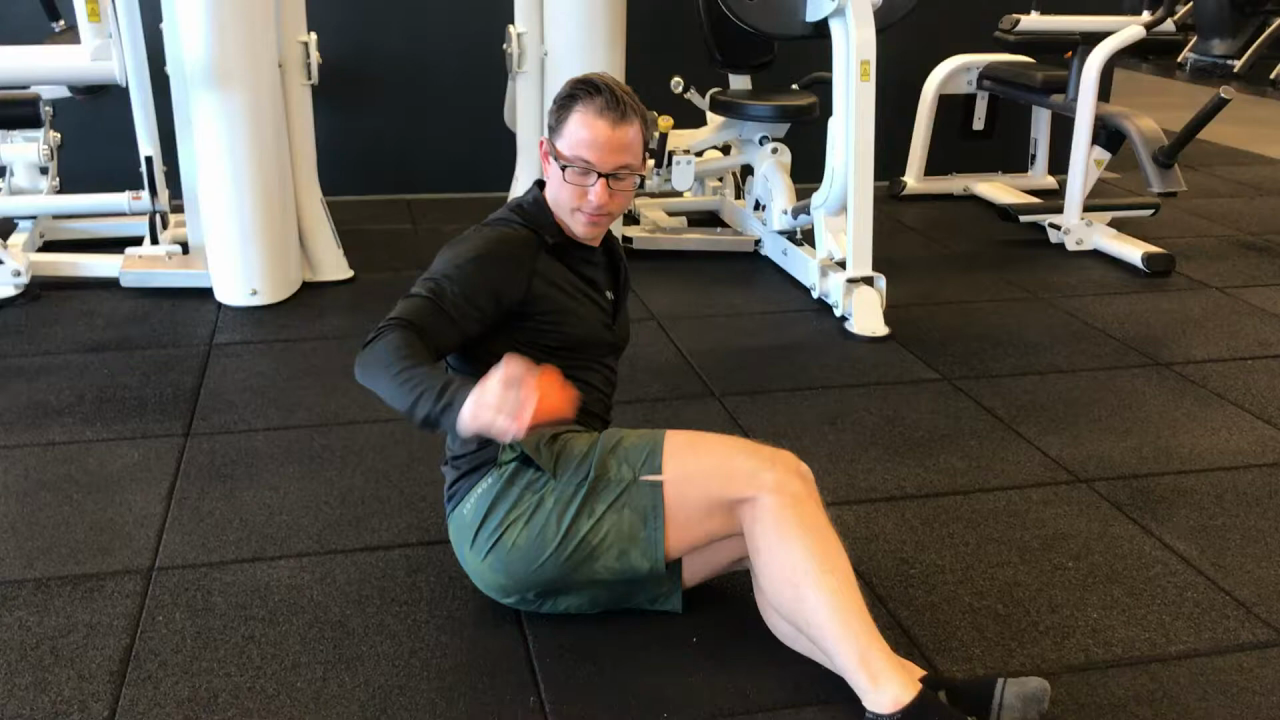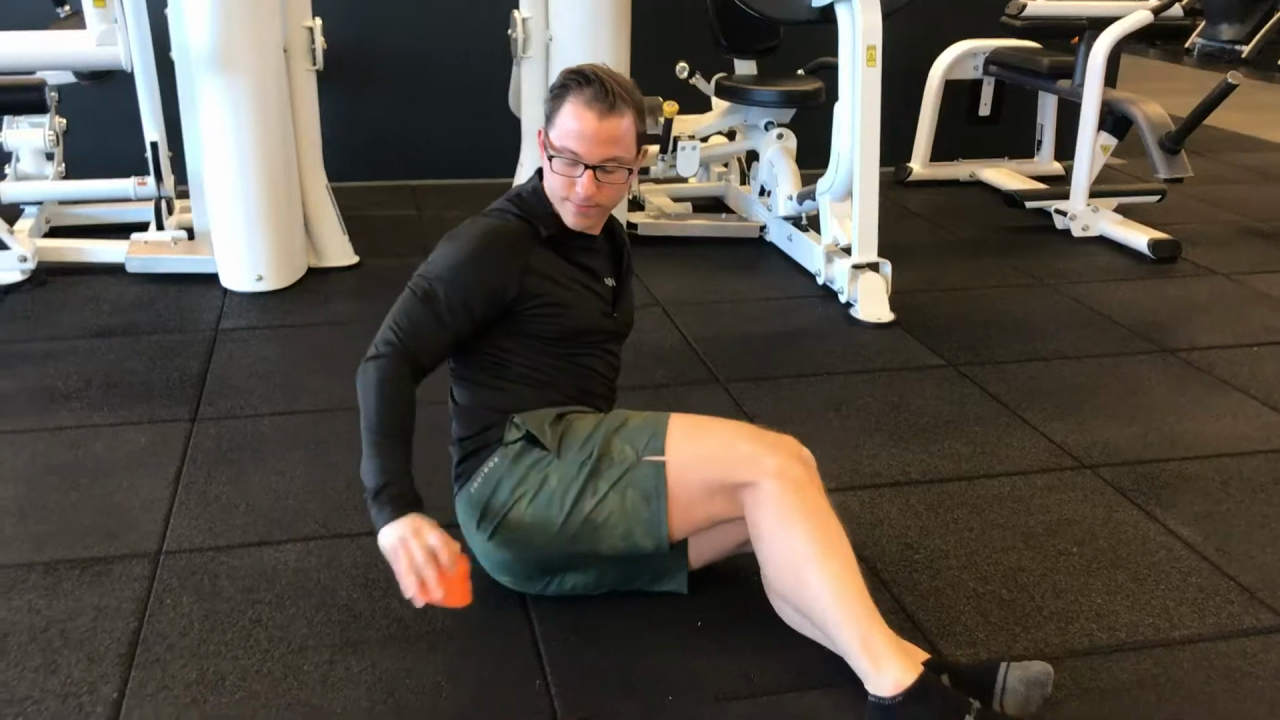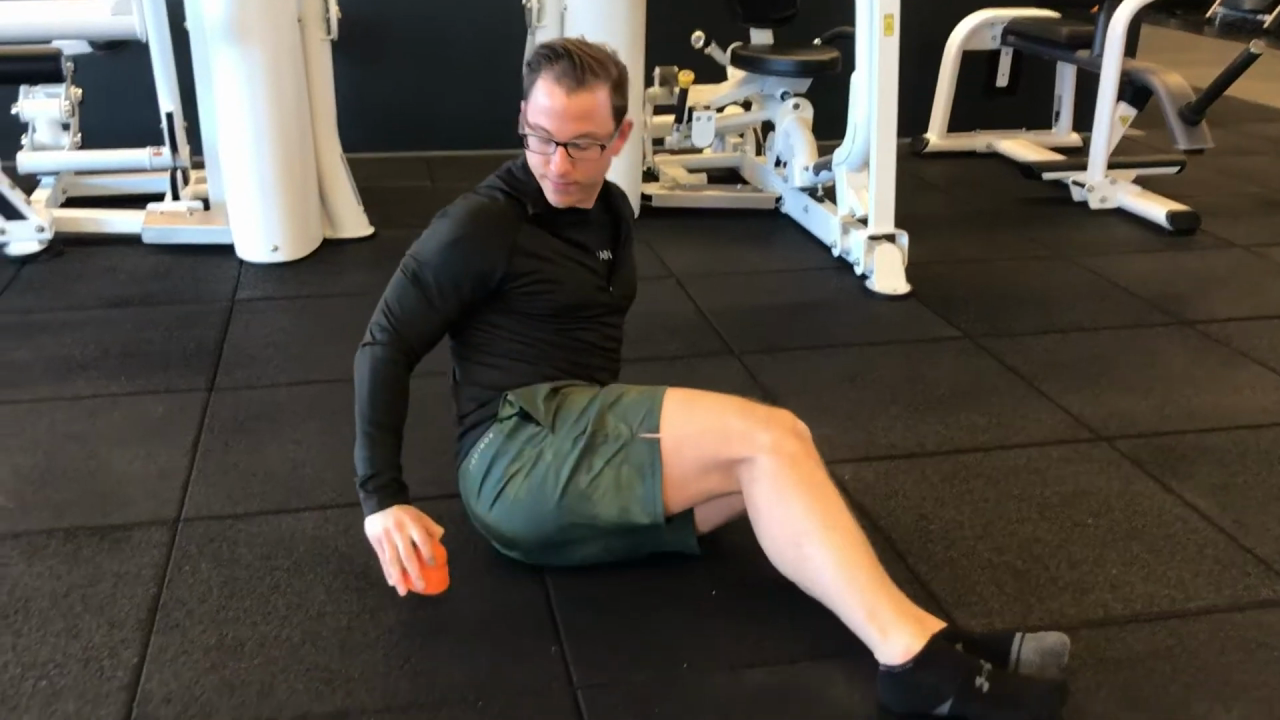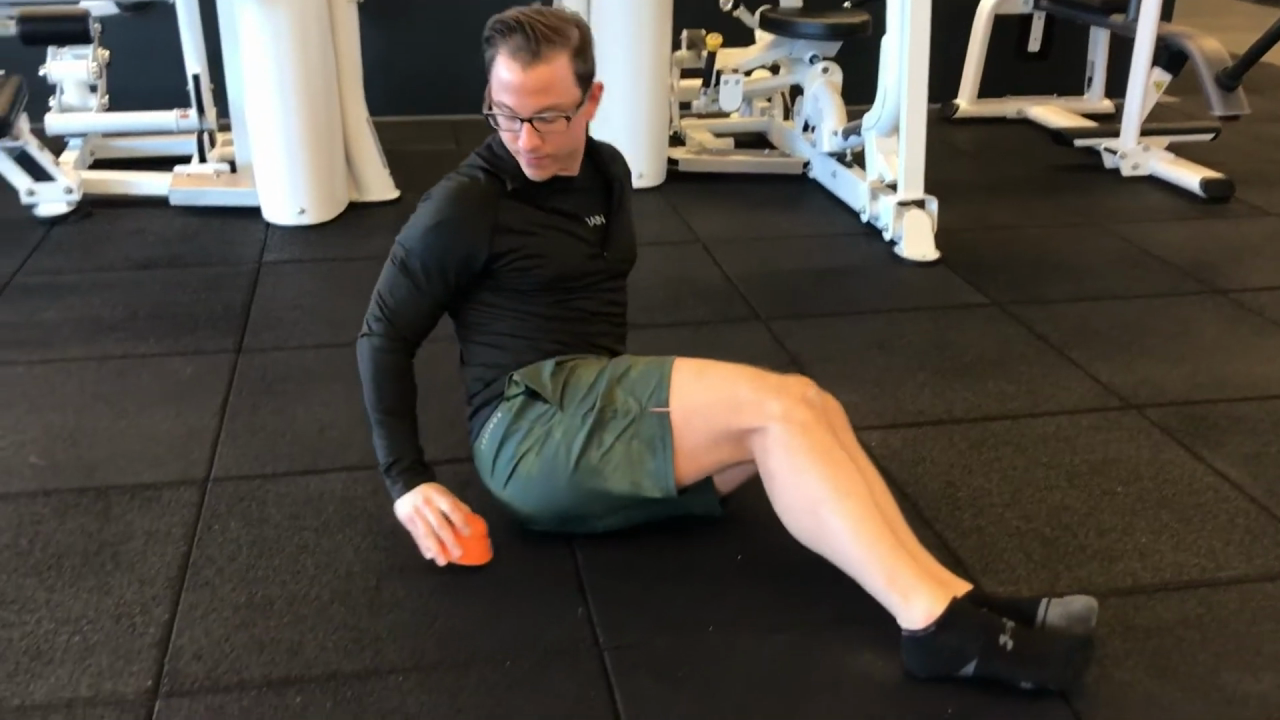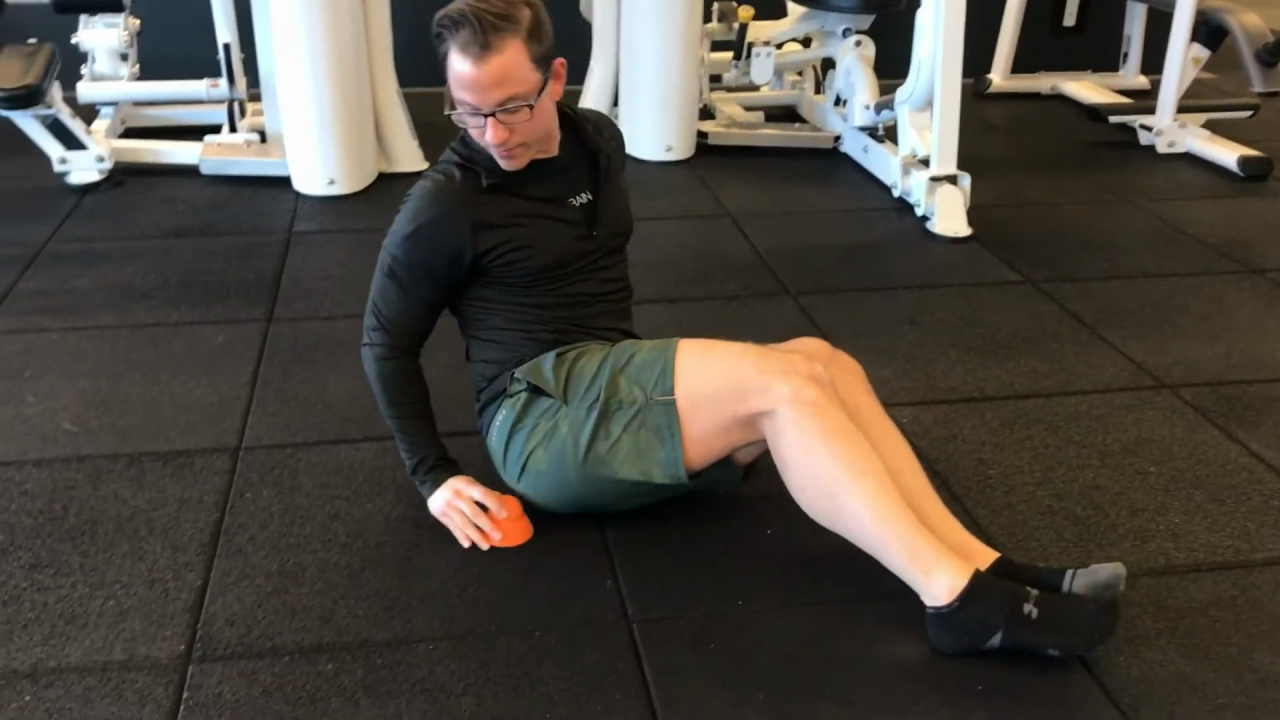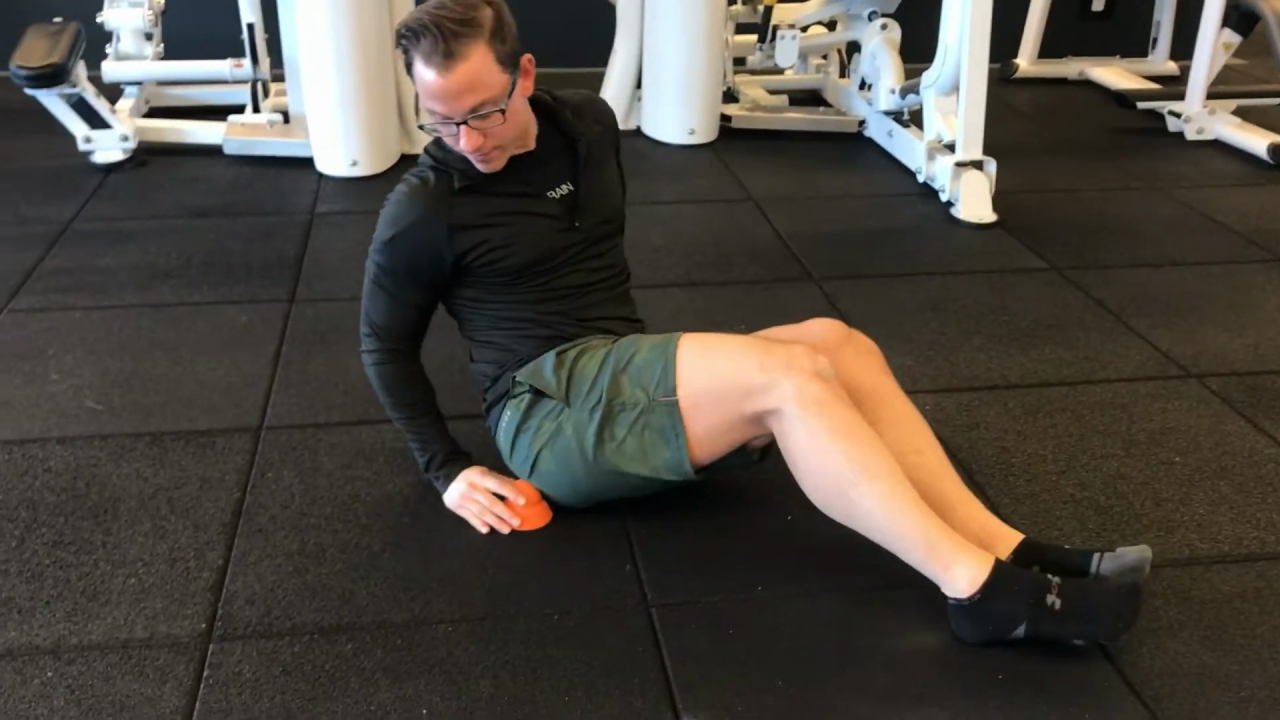
dt=0.3s
person 1, frame 1
left shoulder: (601, 254)
right shoulder: (497, 253)
right elbow: (381, 353)
right wrist: (463, 406)
left hip: (565, 521)
right hip: (511, 510)
left knee: (767, 526)
right knee: (770, 479)
person 1, frame 2
left shoulder: (608, 243)
right shoulder: (492, 245)
right elbow: (386, 364)
left wrist: (620, 470)
right wrist: (395, 510)
left hip: (572, 484)
right hip: (517, 485)
left knee: (770, 511)
right knee: (774, 465)
person 1, frame 3
left shoulder: (610, 211)
right shoulder: (479, 226)
right elbow: (384, 349)
left wrist: (621, 426)
right wrist: (382, 497)
left hip: (580, 465)
right hip: (518, 458)
left knee: (779, 448)
right knee: (767, 438)
left ankle: (926, 640)
right ankle: (914, 660)
person 1, frame 4
left shoulder: (607, 171)
right shoulder: (462, 208)
right elbow: (383, 338)
left wrist: (625, 400)
right wrist: (407, 479)
left hip: (598, 423)
right hip: (531, 432)
left knee: (807, 407)
right knee: (777, 406)
left ankle: (952, 601)
right ankle: (937, 624)
person 1, frame 5
left shoulder: (596, 139)
right shoulder: (443, 206)
right elbow: (387, 343)
right wrist: (434, 476)
left hip: (613, 398)
right hip: (542, 416)
left knee: (823, 366)
right knee: (787, 382)
left ankle: (980, 567)
right ankle: (961, 599)
person 1, frame 6
left shoulder: (585, 122)
right shoulder: (423, 210)
right elbow: (385, 346)
right wrist: (448, 469)
left hip: (626, 385)
right hip: (550, 413)
left knee: (838, 346)
right knee: (791, 375)
left ankle: (1004, 552)
right ankle: (978, 589)
